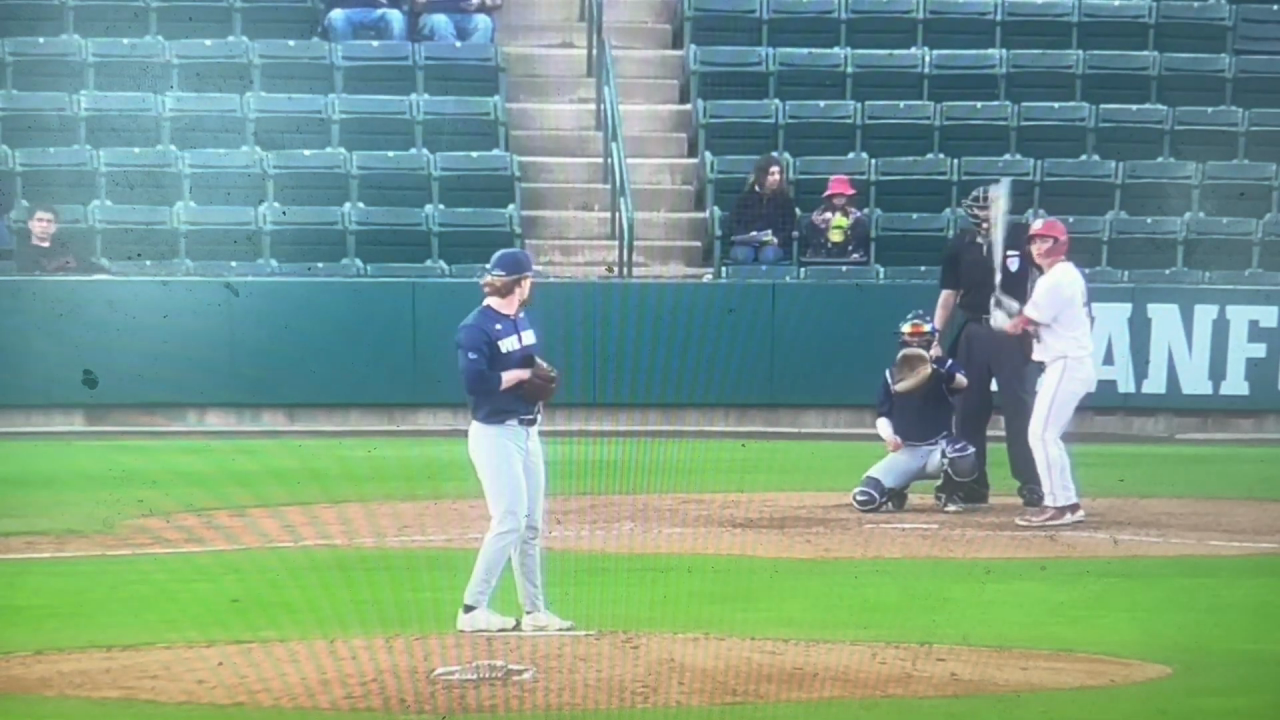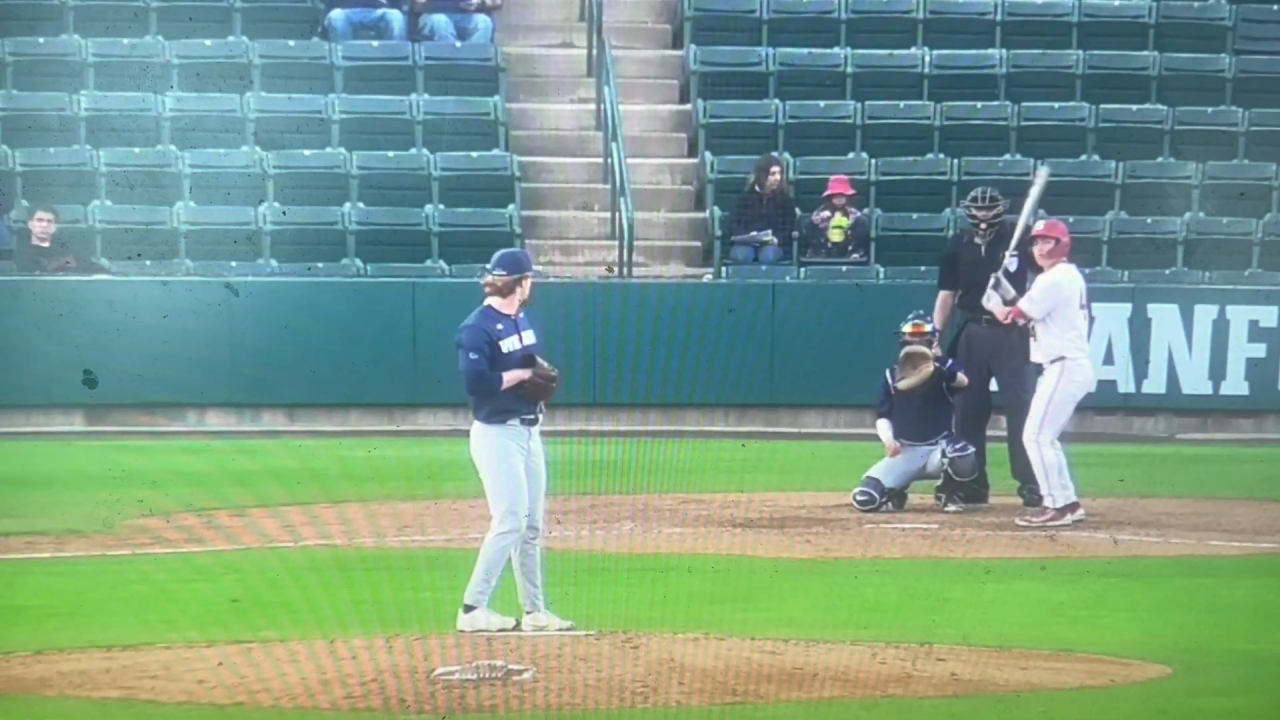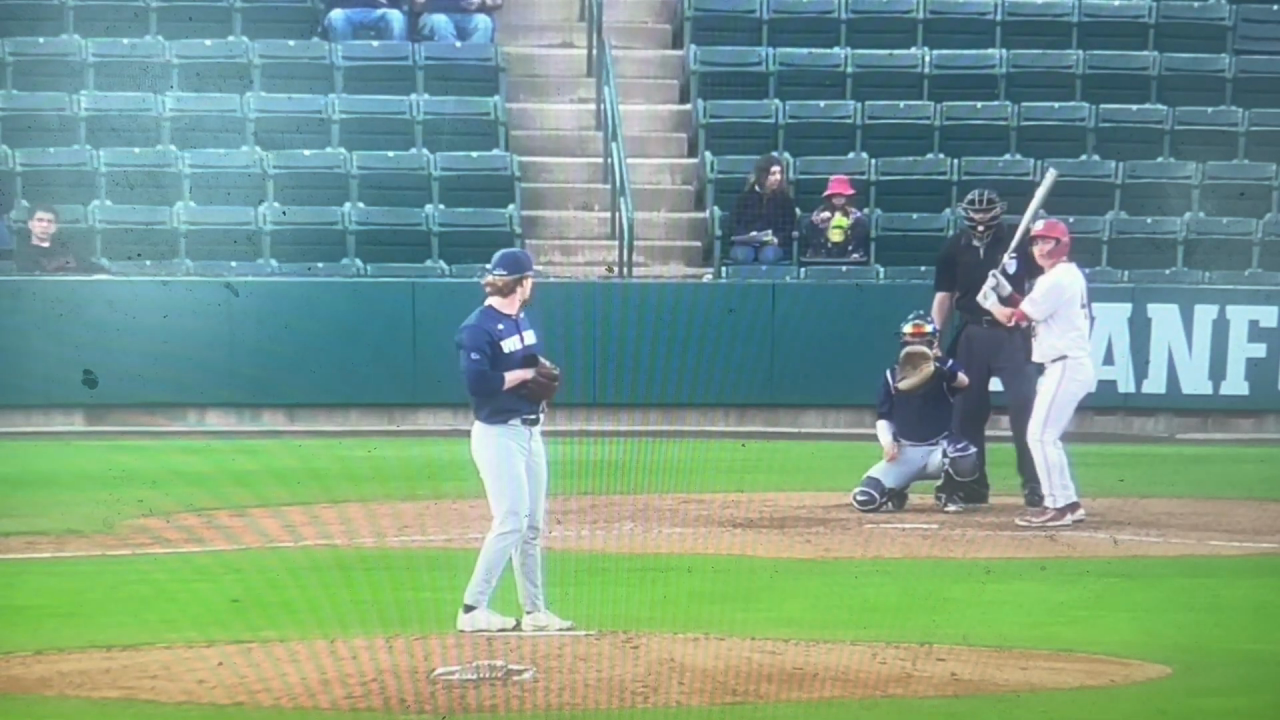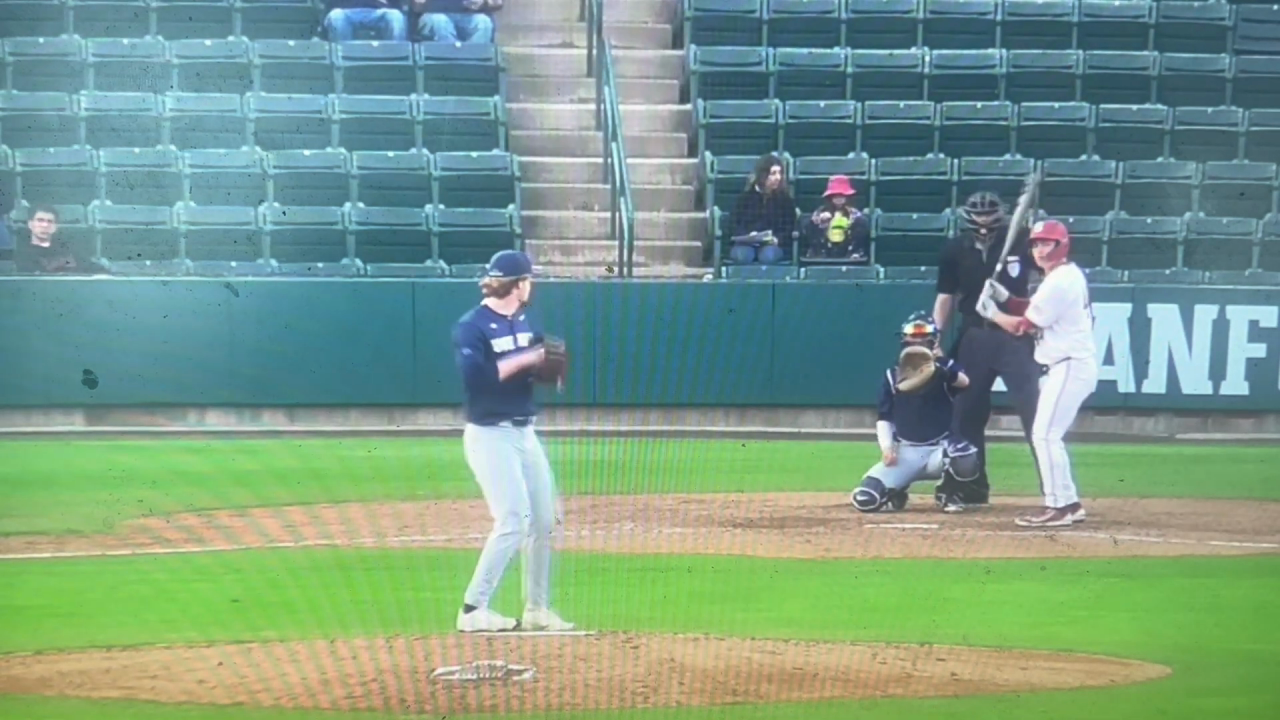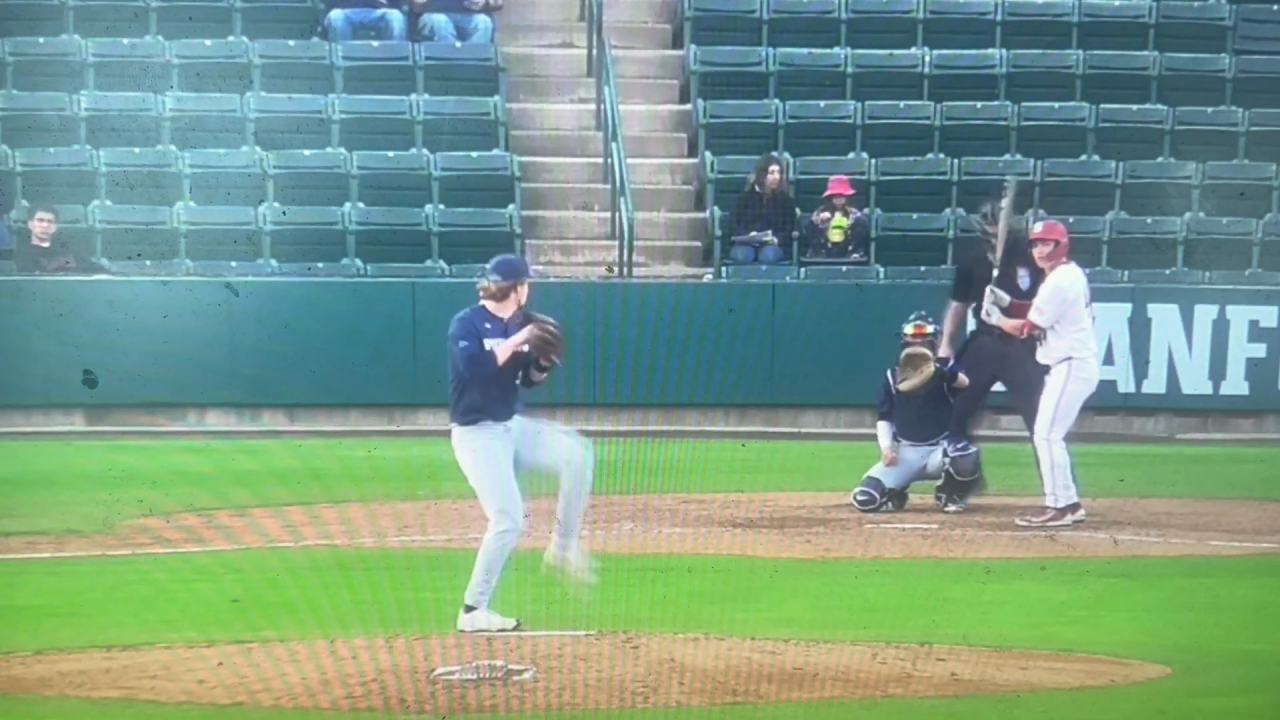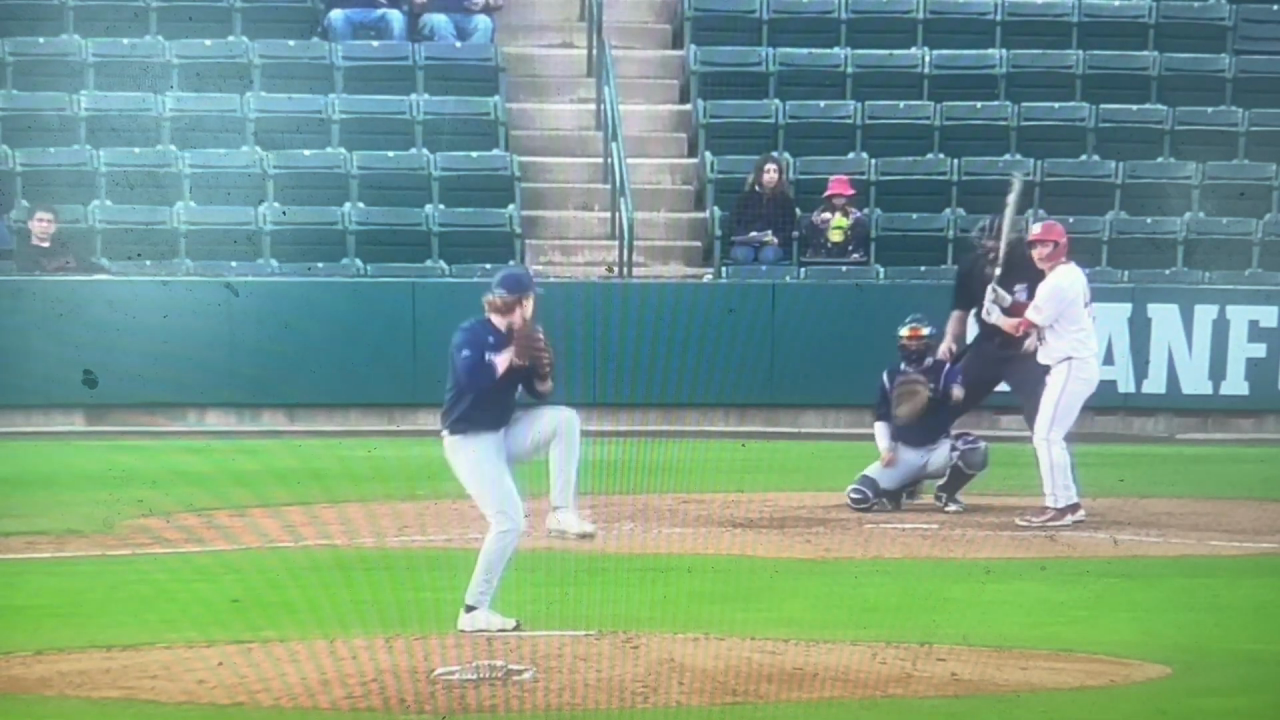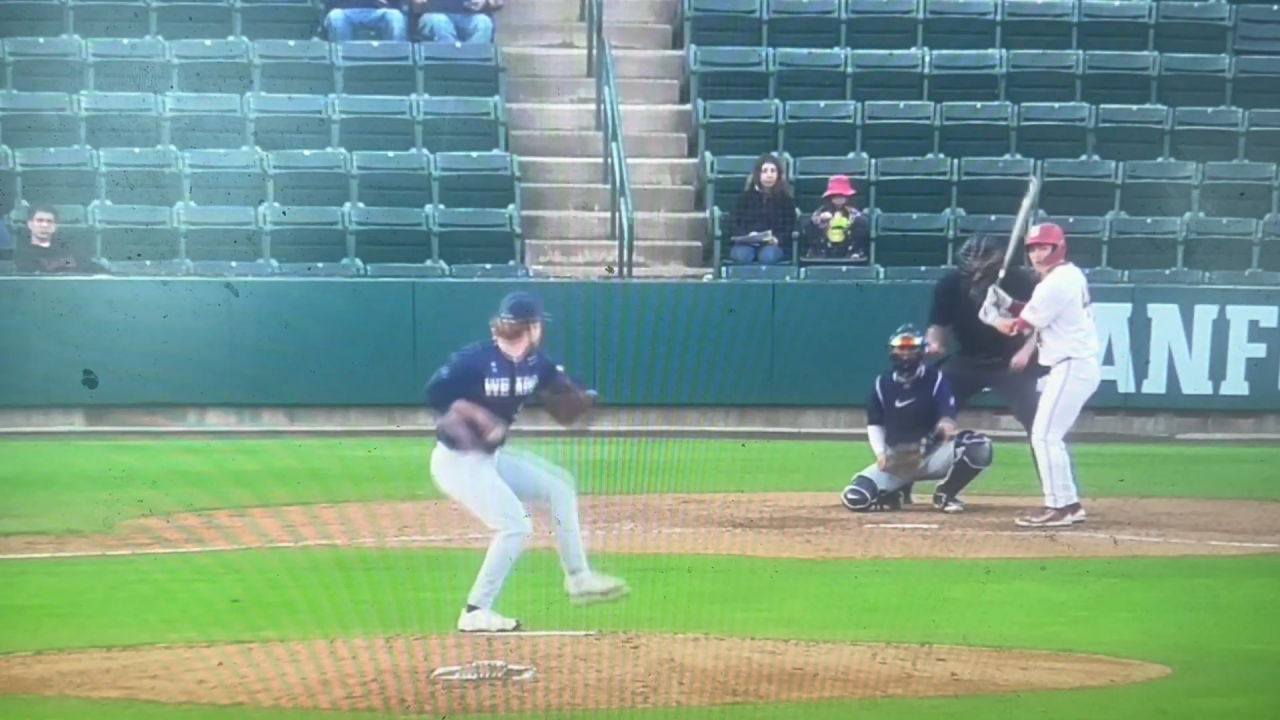
dt=0.2s
person 1, frame 1
left shoulder: (521, 319)
right shoulder: (476, 327)
right elbow: (475, 382)
right wrist: (522, 374)
left hip: (527, 431)
right hip: (495, 435)
left knee: (532, 525)
right knee: (509, 522)
left ankle: (535, 611)
right ankle: (473, 609)
person 1, frame 2
left shoulder: (521, 320)
right shoulder: (477, 327)
right elbow: (476, 383)
right wrist: (523, 374)
left hip: (529, 431)
right hip: (497, 434)
left knee: (532, 525)
right knee: (510, 522)
left ankle: (535, 611)
right ankle: (472, 609)
person 1, frame 3
left shoulder: (521, 319)
right shoulder: (478, 327)
right elbow: (478, 384)
right wrist: (526, 374)
left hip: (530, 431)
right hip: (498, 435)
left knee: (533, 525)
right knee: (511, 522)
left ankle: (534, 612)
right ankle: (472, 610)
person 1, frame 4
left shoulder: (523, 320)
right shoulder: (471, 325)
right elbow: (475, 377)
left wrist: (546, 365)
right wrist: (525, 359)
left hip: (524, 433)
right hip: (491, 436)
left knee: (544, 521)
right knee: (513, 523)
left ankle: (537, 609)
right ankle: (473, 610)
person 1, frame 5
left shoulder: (519, 323)
right shoulder: (467, 323)
left elbow: (533, 378)
right elbow: (476, 368)
left wrist: (543, 360)
right wrist: (518, 340)
left hip: (514, 427)
right hip: (477, 434)
left knee: (578, 454)
right knee: (508, 521)
left ankle: (565, 547)
right ankle: (474, 611)
person 1, frame 6
left shoulder: (519, 337)
right shoulder: (470, 334)
left elbow: (540, 392)
right elbow: (475, 379)
left wrist: (541, 369)
right wrist: (511, 353)
left hip: (504, 434)
right hip: (469, 442)
left knee: (565, 419)
right knee: (508, 521)
left ankle: (562, 512)
right ankle: (474, 612)
person 1, frame 7
left shoulder: (535, 362)
right shoulder: (473, 359)
left elbow: (564, 391)
right elbow: (435, 394)
left wrist: (577, 399)
right wrist: (478, 417)
left hip: (492, 457)
right hip: (457, 460)
left knee: (559, 488)
right knee: (515, 526)
left ankle: (579, 579)
right ankle: (476, 611)
person 2, frame 1
left shoulder: (1056, 279)
right shoulder: (1064, 275)
left elbow: (1024, 325)
right elbow: (1042, 320)
left wrist: (1004, 321)
right wrist: (1015, 310)
left hip: (1067, 366)
right hip: (1069, 365)
left knee: (1041, 434)
right knee: (1049, 435)
left ankle: (1056, 506)
right ankle: (1069, 503)
person 2, frame 2
left shoulder: (1054, 280)
right shoulder: (1068, 276)
left elbow: (1013, 317)
right elbow: (1034, 311)
left wrist: (993, 303)
left hip: (1065, 368)
right hip: (1069, 367)
left knee: (1035, 436)
right knee: (1045, 437)
left ankle: (1057, 507)
right ankle: (1068, 503)
person 2, frame 3
left shoulder: (1056, 280)
right shoulder: (1068, 275)
left elbow: (1016, 318)
right elbow: (1036, 309)
left wrist: (991, 303)
right wrist: (1007, 292)
left hip: (1067, 368)
right hip: (1069, 367)
left knee: (1039, 435)
right knee: (1046, 437)
left ankle: (1057, 507)
right ankle: (1069, 503)
person 2, frame 4
left shoulder: (1059, 282)
right shoulder: (1068, 275)
left elbow: (1024, 326)
right elbow: (1038, 310)
left wrist: (991, 313)
right wrist: (1005, 297)
left hip: (1071, 368)
right hip: (1069, 367)
left knee: (1045, 435)
right knee: (1049, 436)
left ankle: (1058, 507)
right ankle: (1069, 503)
person 2, frame 5
left shoulder: (1059, 282)
right shoulder: (1069, 274)
left elbow: (1028, 329)
right elbow: (1040, 311)
left wrist: (996, 318)
right wrist: (1006, 302)
left hip: (1072, 367)
right hip: (1071, 367)
left knee: (1046, 435)
right knee: (1050, 435)
left ankle: (1058, 507)
right ankle: (1069, 503)
person 2, frame 6
left shoulder: (1057, 282)
right shoulder: (1069, 273)
left elbow: (1025, 327)
right elbow: (1040, 313)
left wrist: (995, 317)
right wrist: (1008, 302)
left hip: (1072, 367)
right hip: (1073, 367)
left knee: (1046, 435)
right knee: (1051, 436)
left ankle: (1058, 508)
right ankle: (1070, 504)
person 2, frame 7
left shoulder: (1055, 284)
right shoulder: (1070, 274)
left elbow: (1019, 327)
right elbow: (1039, 315)
left wrist: (992, 318)
right wrist: (1008, 305)
left hip: (1072, 368)
right hip: (1079, 367)
left knee: (1044, 435)
right knee: (1050, 436)
left ankle: (1057, 507)
right ankle: (1070, 504)
person 3, frame 1
left shoulder: (1020, 239)
right shoulder: (959, 245)
right elbow: (949, 294)
right wrist: (935, 338)
left hip: (1011, 332)
right hip: (972, 333)
left knee: (1019, 408)
right knee: (969, 409)
left ankle: (1031, 484)
right ankle: (970, 485)
person 3, frame 2
left shoulder: (1019, 239)
right shoulder: (957, 245)
right elbow: (947, 294)
left hip: (1011, 333)
right hip: (971, 333)
left knee: (1020, 408)
right knee: (968, 410)
left ankle: (1031, 484)
right ankle: (970, 485)
person 3, frame 3
left shoulder: (1017, 241)
right shoulder: (954, 247)
right elbow: (944, 296)
left hip: (1011, 334)
right hip: (971, 335)
left knee: (1023, 405)
right knee: (967, 411)
left ankle: (1034, 483)
right ankle: (969, 485)
person 3, frame 4
left shoulder: (1020, 242)
right shoulder: (956, 249)
right elbow: (946, 296)
left hip: (1014, 337)
right hip: (974, 337)
left knee: (1032, 406)
right knee: (967, 412)
right ankle: (969, 486)
person 3, frame 5
left shoulder: (1029, 251)
right shoulder: (972, 259)
right elbow: (959, 304)
right wrist: (945, 343)
left hip: (1021, 345)
right hip: (983, 344)
left knee: (1038, 415)
right knee: (955, 410)
right ankle: (959, 482)
person 3, frame 6
left shoulder: (1031, 264)
right shoulder: (970, 268)
right elbow: (960, 312)
right wrist: (949, 340)
left hip: (1024, 352)
right hip: (986, 348)
person 3, frame 7
left shoulder: (1017, 280)
right shoulder: (950, 283)
right elbow: (939, 325)
right wrist: (933, 342)
left hip: (1009, 361)
right hip: (964, 360)
left knee: (1037, 422)
person 4, frame 1
left shoulder: (944, 366)
right shoulder: (892, 373)
left elbow: (962, 383)
right elbow: (883, 416)
left wrist: (938, 374)
right wrist: (888, 435)
left hip: (938, 447)
right hip: (905, 452)
left knee: (965, 461)
right knee: (865, 500)
right ankle: (896, 492)
person 4, frame 2
left shoulder: (944, 367)
right shoulder: (892, 373)
left elbow: (963, 382)
right elbow: (883, 416)
left wrist: (940, 372)
right wrist: (888, 439)
left hip: (938, 448)
right hip: (905, 453)
left knee: (965, 460)
right knee: (864, 499)
right ankle: (895, 492)
person 4, frame 3
left shoulder: (945, 366)
right shoulder: (892, 374)
left elbow: (963, 382)
right elbow: (883, 418)
left wrist: (940, 371)
right wrist: (887, 443)
left hip: (938, 448)
right hip: (905, 452)
left knee: (965, 460)
right knee: (864, 500)
right ankle: (896, 493)
person 4, frame 4
left shoulder: (945, 367)
right shoulder: (893, 374)
left elbow: (964, 382)
right elbow: (884, 418)
left wrist: (941, 371)
right wrist: (886, 446)
left hip: (939, 448)
right hip: (905, 452)
left knee: (965, 460)
right knee: (865, 500)
right ankle: (896, 493)
person 4, frame 5
left shoulder: (945, 368)
right shoulder: (893, 375)
left elbow: (964, 382)
right elbow: (884, 418)
left wrist: (941, 373)
right wrist: (886, 447)
left hip: (939, 449)
right hip: (905, 452)
left knee: (964, 460)
right knee: (865, 500)
right ankle: (896, 493)
person 4, frame 6
left shoulder: (943, 369)
right shoulder: (890, 376)
left elbow: (957, 392)
right elbow: (882, 418)
left wrist: (939, 393)
right wrist: (884, 448)
left hip: (938, 449)
right hip: (903, 453)
left knee: (974, 452)
right knee: (859, 498)
left ankle: (946, 494)
right ankle: (892, 493)
person 4, frame 7
left shoulder: (936, 379)
right shoulder: (883, 383)
left elbow: (949, 418)
right elbow: (874, 423)
left wrist: (928, 442)
right wrist: (880, 452)
left hip: (935, 454)
right hip: (899, 459)
left knee: (980, 448)
right knee: (854, 498)
left ankle: (945, 494)
right ankle: (890, 494)
